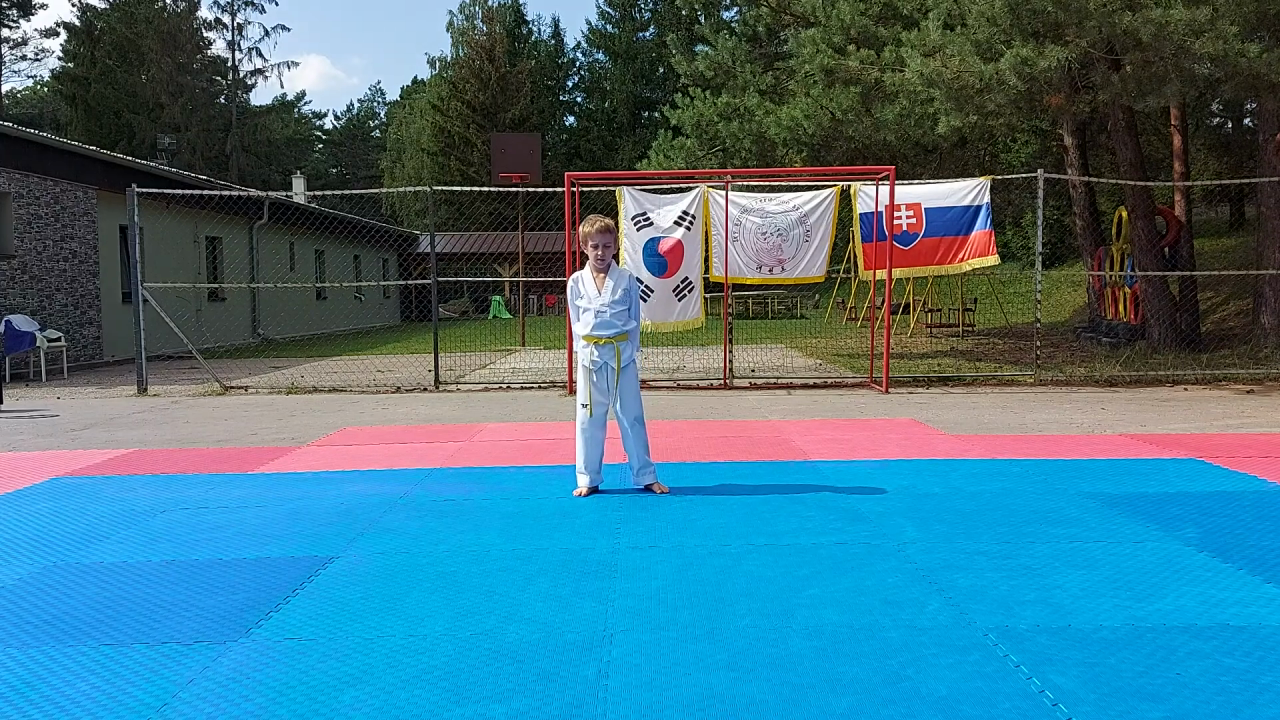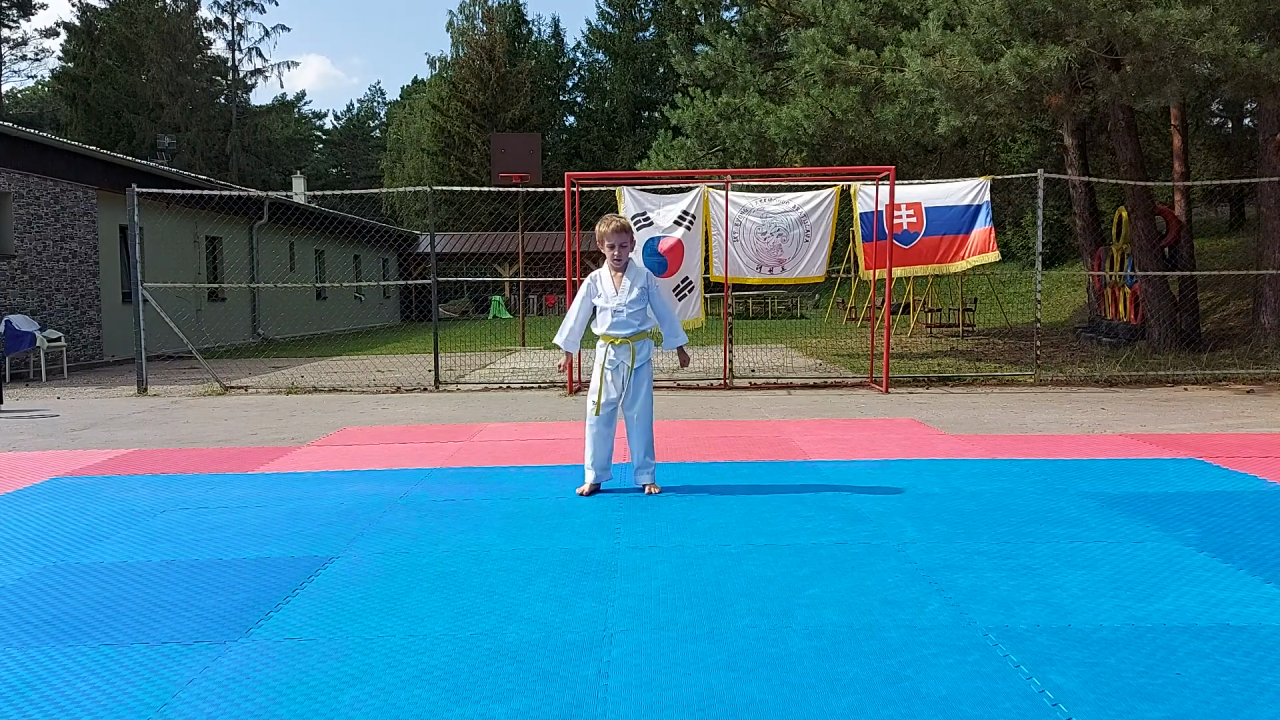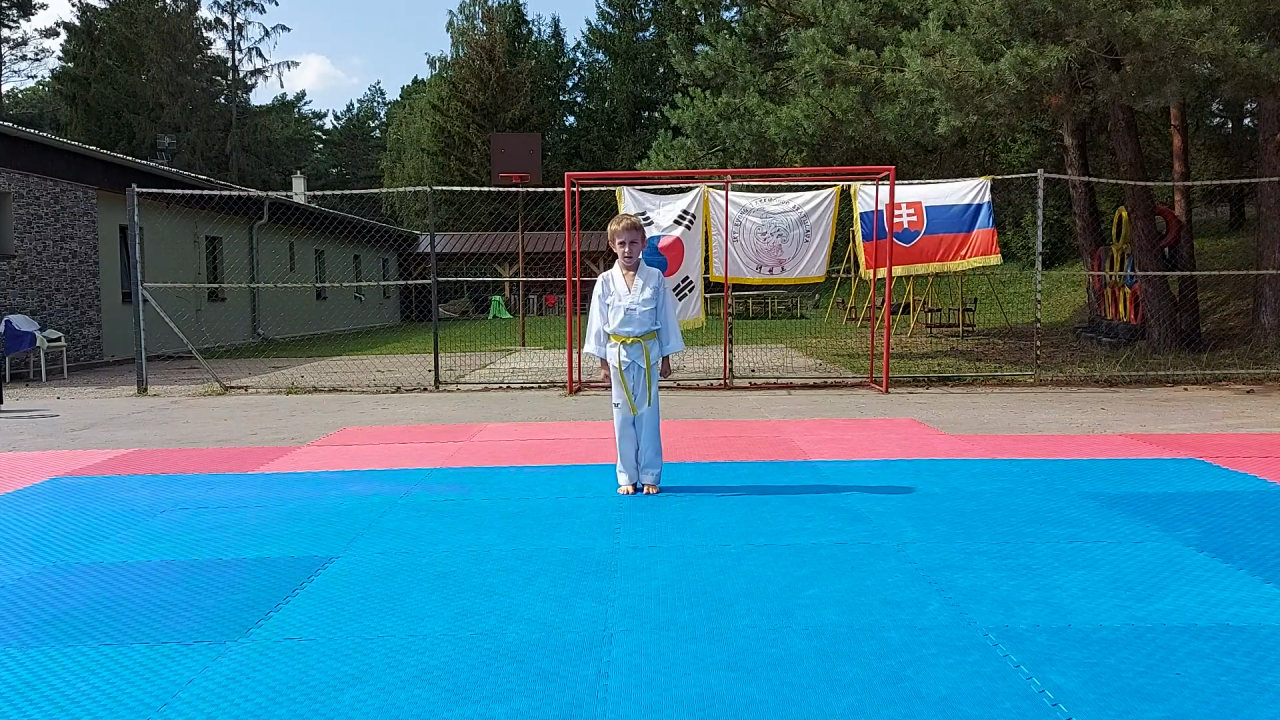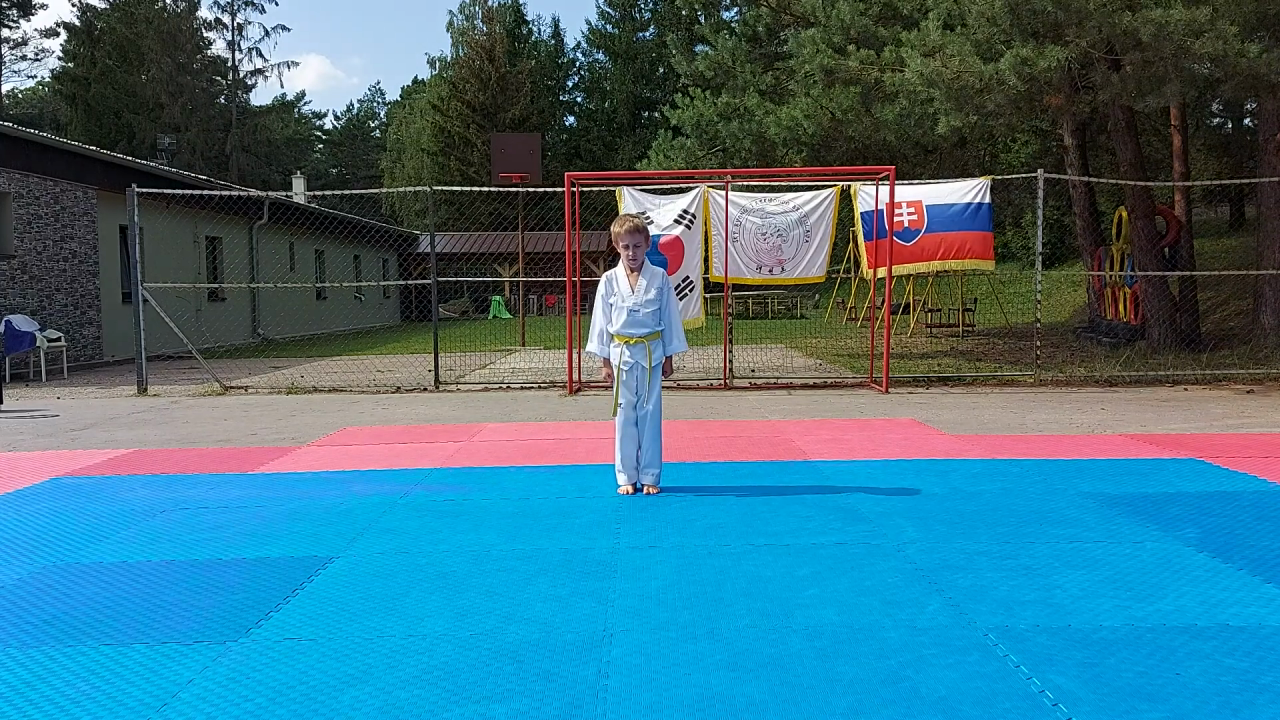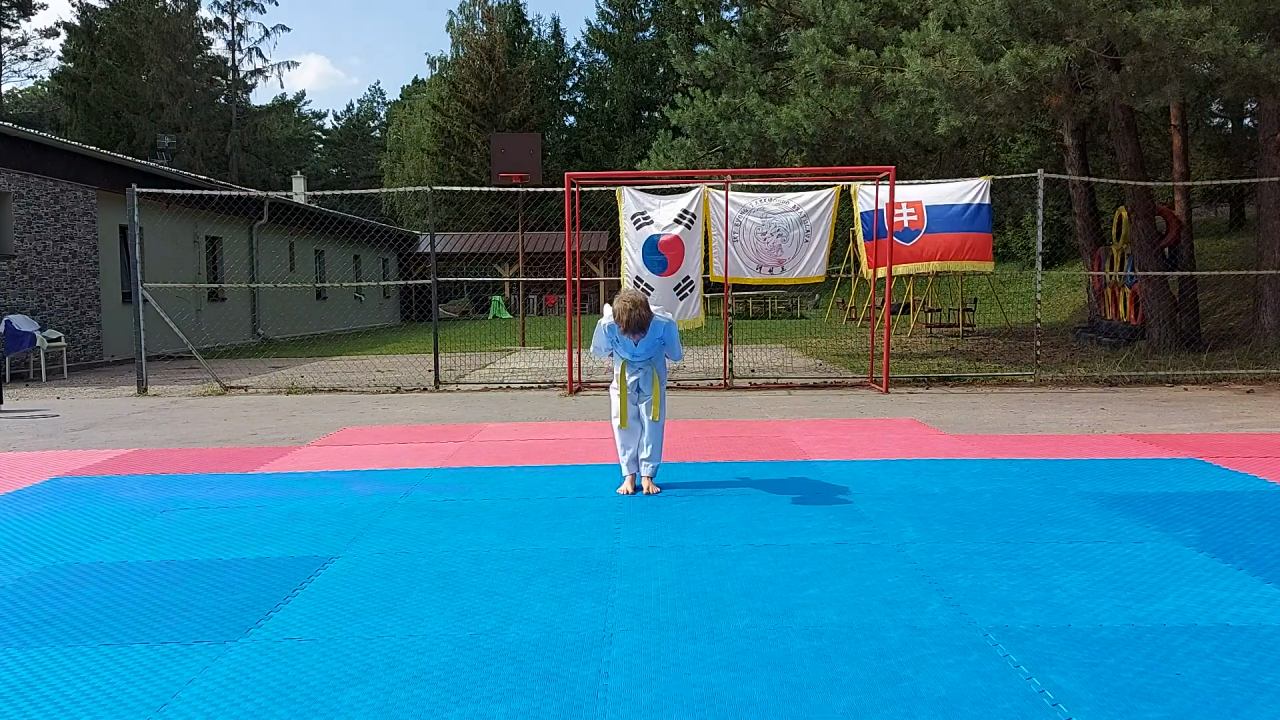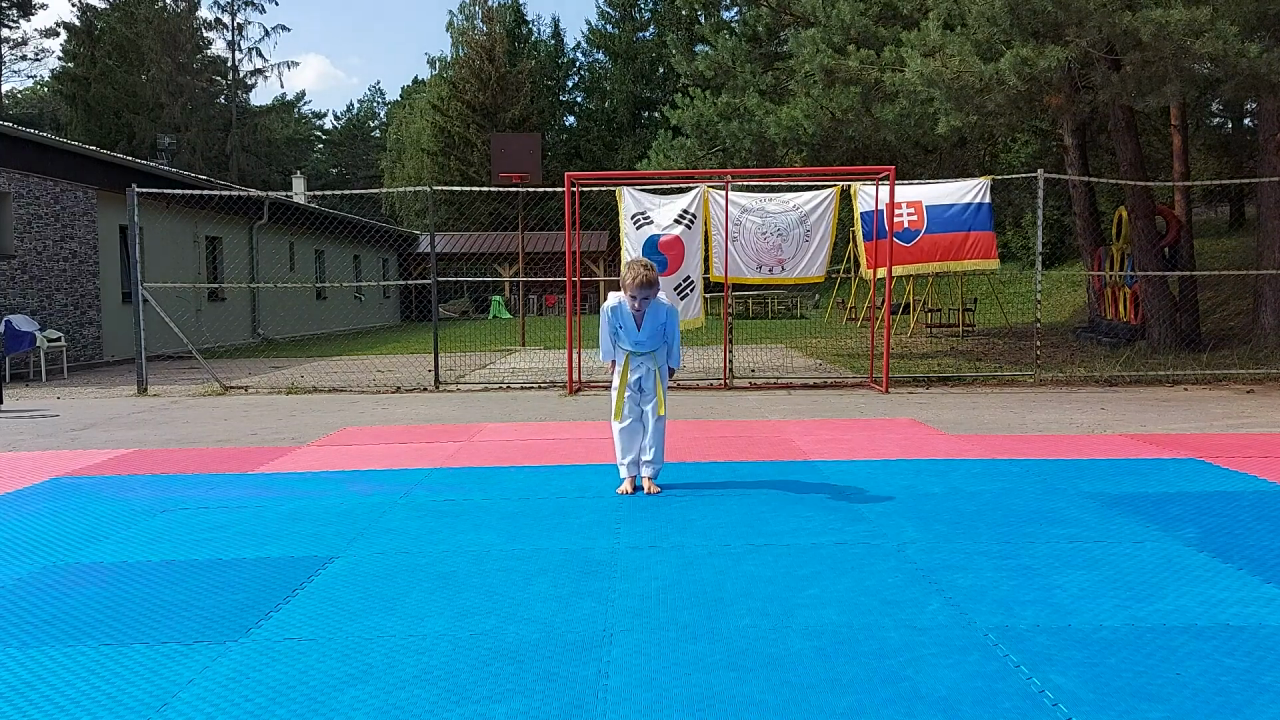
dt=0.4s
person 1, frame 1
left shoulder: (627, 280)
right shoulder: (576, 282)
left elbow: (634, 320)
right elbow: (576, 323)
left wrist: (626, 351)
right wrist: (587, 349)
left hip: (621, 355)
right hip: (590, 356)
left knee: (631, 416)
right knee: (589, 418)
left ankle: (647, 476)
right ankle: (589, 479)
person 1, frame 2
left shoulder: (645, 278)
right shoulder: (594, 281)
left elbow: (665, 312)
right elbow: (577, 316)
left wrist: (679, 348)
right wrist: (567, 353)
left hip: (638, 353)
right hip: (607, 353)
left knee: (640, 415)
right knee: (599, 415)
left ankle: (645, 475)
right ankle: (595, 477)
person 1, frame 3
left shoulder: (655, 278)
right shoulder: (606, 281)
left elbow: (666, 319)
right elbow: (598, 322)
left wrist: (666, 357)
right wrist: (603, 362)
left hip: (648, 353)
right hip: (619, 354)
left knee: (648, 415)
right knee: (623, 416)
left ankle: (649, 476)
right ankle: (627, 477)
person 1, frame 4
left shoulder: (660, 278)
right shoulder: (609, 281)
left elbow: (670, 318)
right elbow: (601, 321)
left wrist: (669, 357)
right wrist: (605, 361)
left hip: (651, 353)
right hip: (621, 354)
left knee: (650, 415)
right knee: (624, 416)
left ankle: (649, 477)
right ankle: (627, 477)
person 1, frame 5
left shoulder: (664, 322)
right shoulder: (608, 323)
left elbow: (673, 350)
right elbow: (601, 347)
left wrist: (669, 358)
right wrist: (613, 358)
left hip: (653, 368)
right hip: (624, 368)
left knee: (653, 418)
right knee: (623, 418)
left ankle: (648, 473)
right ankle: (630, 473)
person 1, frame 6
left shoulder: (666, 308)
right shoulder: (612, 306)
left elbow: (672, 338)
right elbow: (608, 336)
left wrist: (671, 366)
right wrist: (612, 360)
left hip: (654, 363)
right hip: (626, 364)
left knee: (653, 417)
right knee: (625, 418)
left ankle: (649, 473)
right ankle: (628, 474)
